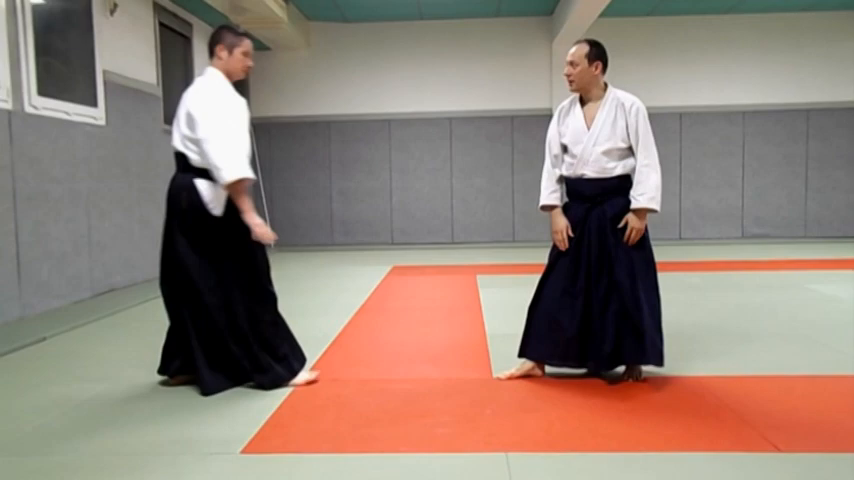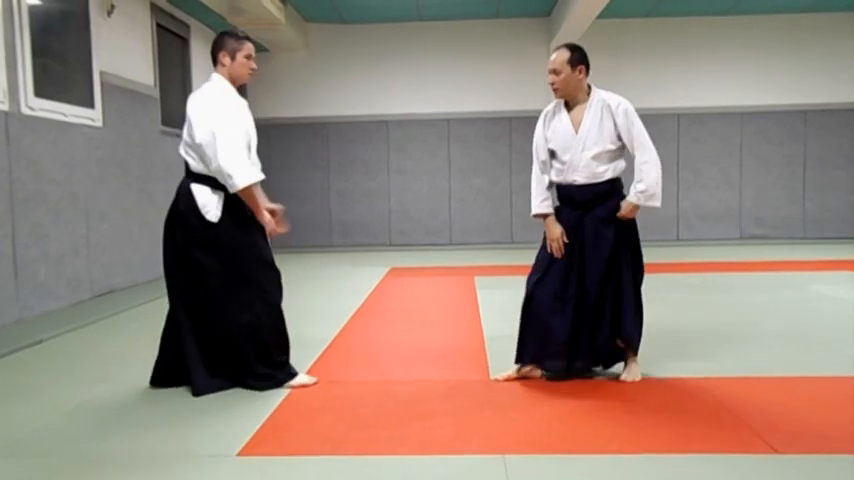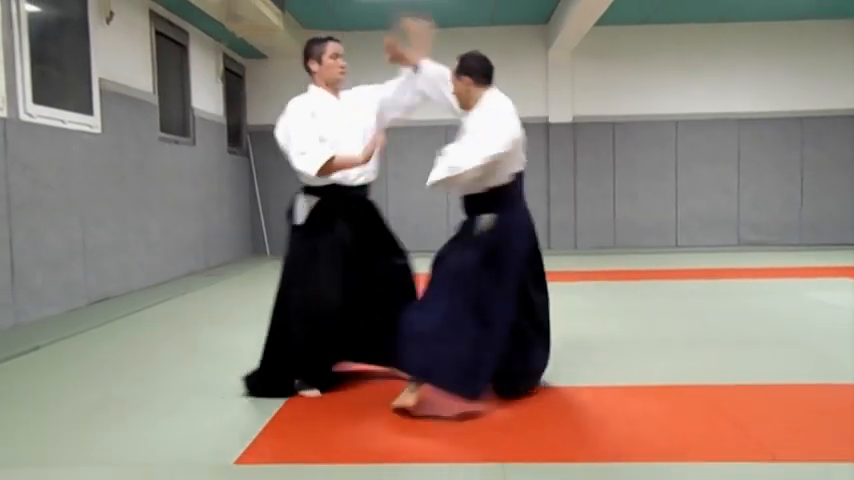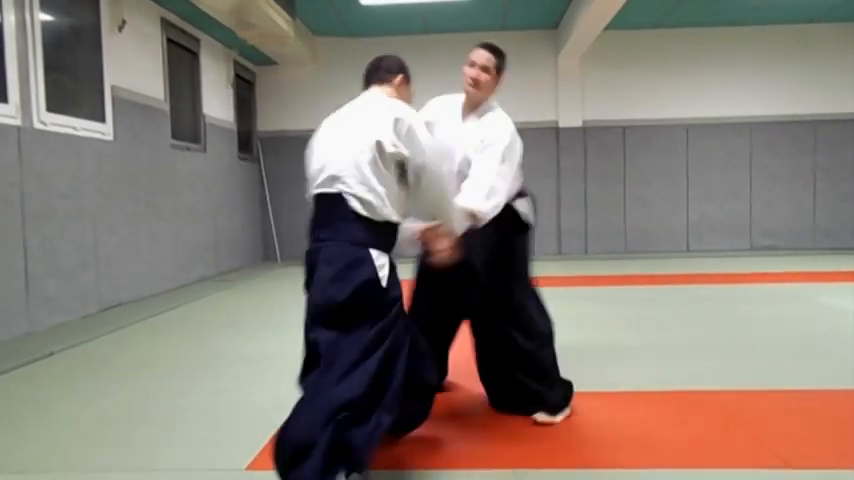
dt=0.7s
person 1, frame 1
left shoulder: (629, 106)
right shoulder: (564, 112)
left elbow: (647, 160)
right elbow: (552, 163)
left wrist: (640, 210)
right wrist: (556, 211)
left hip: (617, 205)
right hip: (577, 207)
left knee: (627, 285)
right knee: (559, 283)
left ankle: (632, 361)
right ankle: (536, 359)
person 1, frame 2
left shoulder: (614, 107)
right shoulder: (549, 116)
left elbow: (646, 155)
right elbow: (540, 169)
left wrist: (635, 200)
right wrist: (548, 218)
left hip: (607, 209)
right hip: (566, 212)
left knee: (616, 286)
right knee: (545, 286)
left ankle: (629, 357)
right ankle: (534, 361)
person 1, frame 3
left shoulder: (491, 113)
right shoulder: (492, 105)
left elbow: (481, 157)
right elbow: (446, 86)
left wrist: (444, 174)
right wrist: (415, 62)
left hip: (493, 220)
right hip: (509, 216)
left knee: (456, 295)
right knee: (510, 295)
left ankle: (434, 387)
right ankle: (522, 371)
person 1, frame 4
left shoulder: (333, 123)
right shoulder: (397, 116)
right elbow: (432, 182)
left wrist: (420, 230)
right wrist: (449, 225)
left hip: (326, 246)
right hip: (359, 255)
right knee: (350, 368)
person 2, frame 1
left shoulder: (196, 91)
right shoulder: (223, 97)
right elbow: (228, 161)
right wrist: (248, 213)
left hip: (187, 192)
right hip: (209, 197)
left knee: (194, 282)
right knee: (246, 282)
left ankle: (184, 364)
right ankle: (278, 366)
person 2, frame 2
left shoulder: (228, 100)
right shoulder: (214, 100)
left elbow: (246, 159)
right elbow: (232, 166)
left wrist: (263, 203)
right wrist: (260, 212)
left hip: (201, 203)
right hip: (211, 205)
left knee: (199, 289)
right knee: (255, 283)
left ankle: (181, 368)
right ankle: (272, 369)
person 2, frame 3
left shoulder: (361, 99)
right shoulder: (301, 109)
left elbow: (404, 91)
right elbow: (312, 160)
right wrist: (359, 159)
left hip: (357, 207)
right hip: (321, 212)
left knee: (390, 280)
right knee: (313, 296)
right ankle: (295, 374)
person 2, frame 4
left shoulder: (500, 129)
right shoulder: (438, 108)
left elbow: (485, 187)
left hip: (499, 220)
left knee: (510, 303)
right knee: (435, 298)
left ankle: (546, 395)
